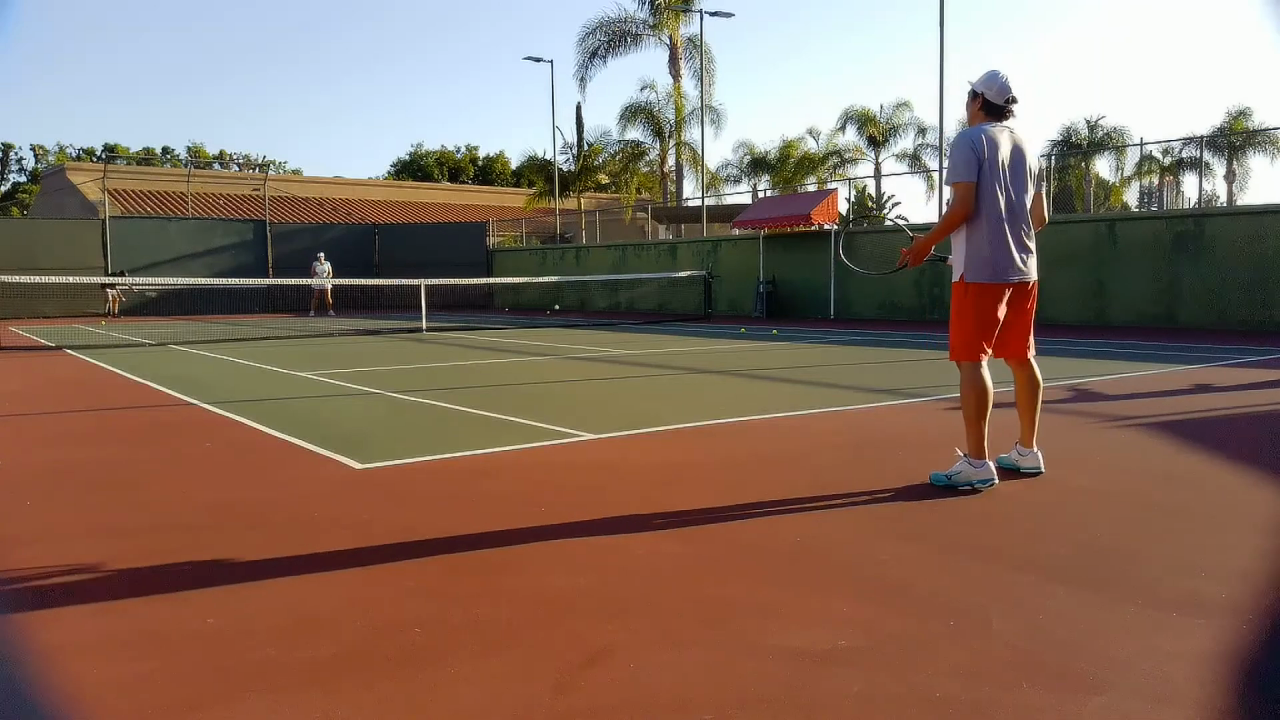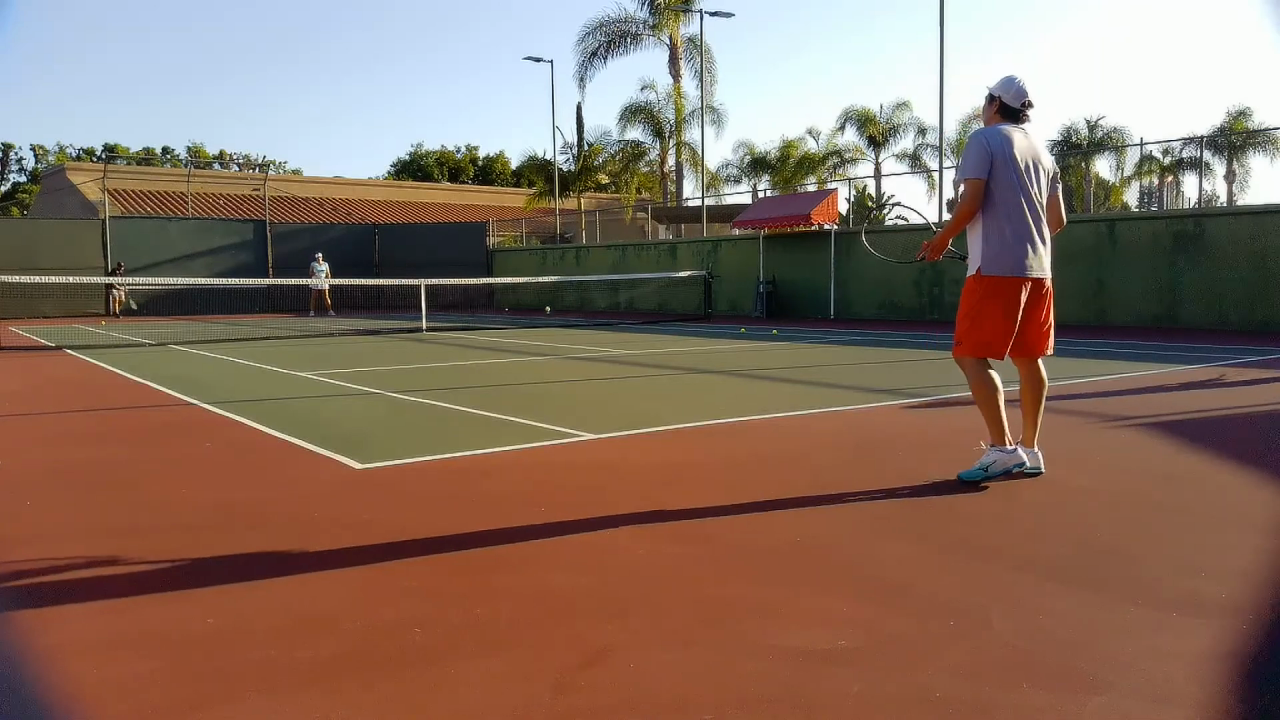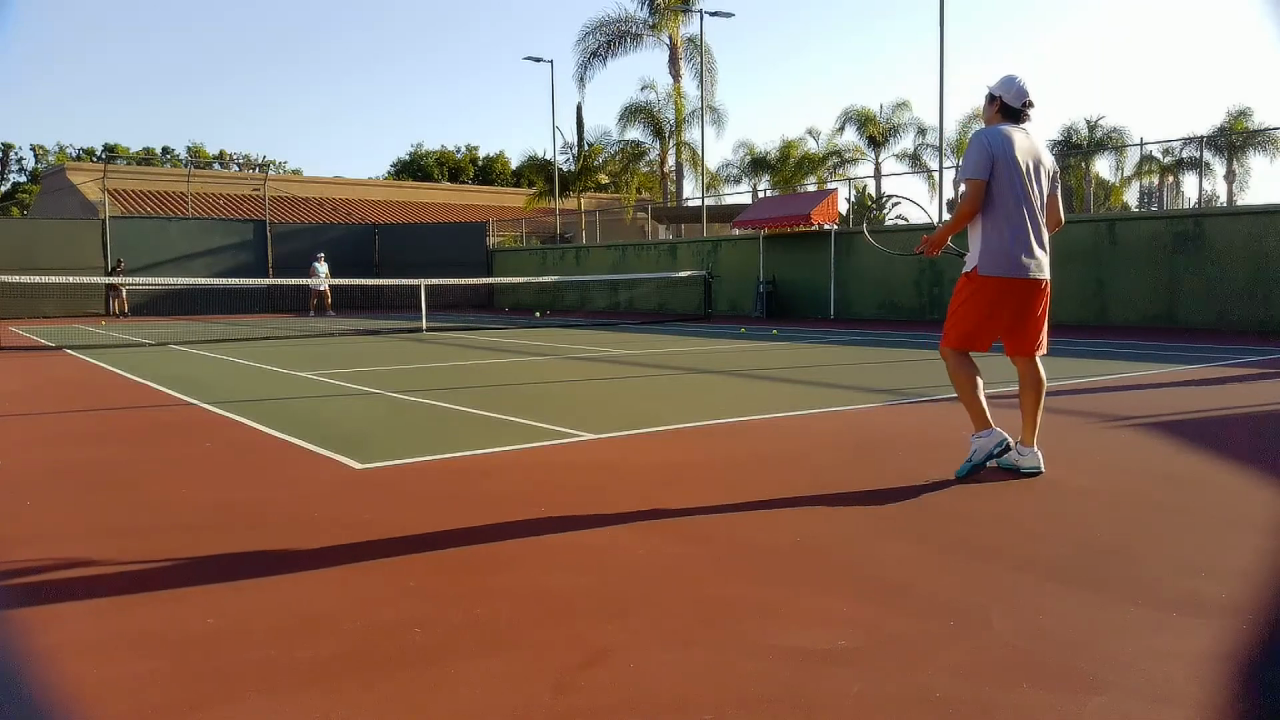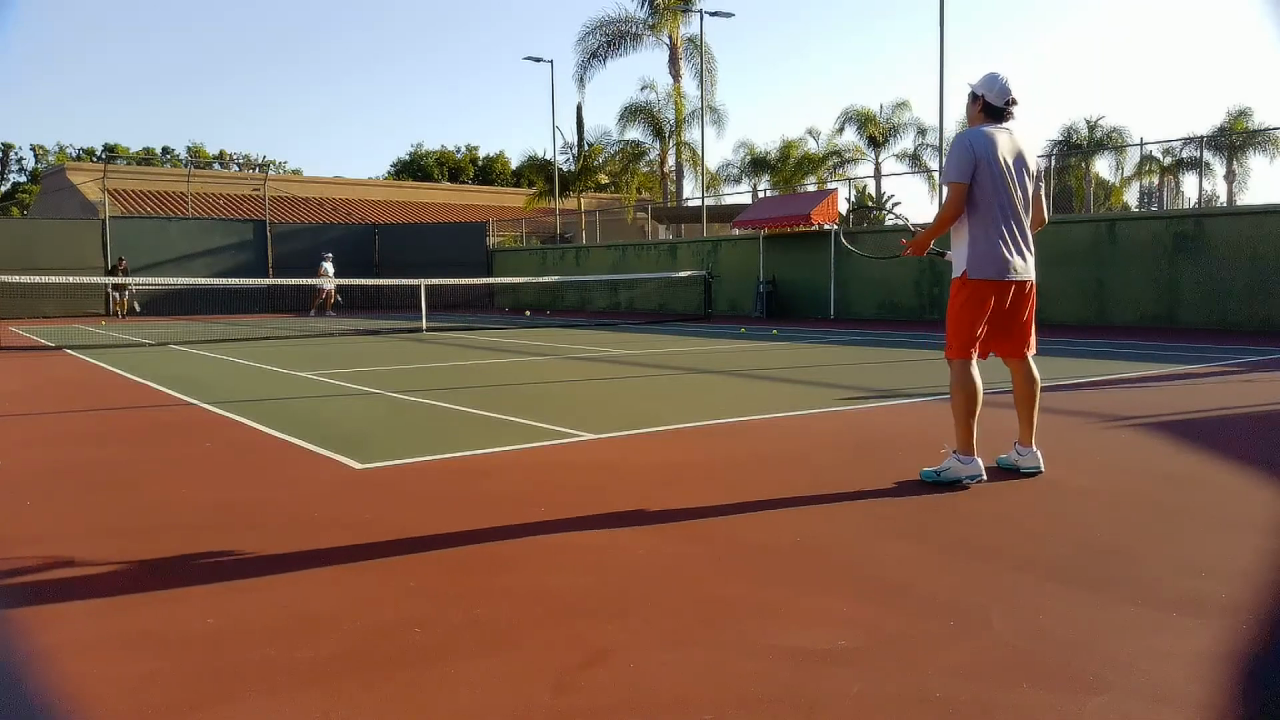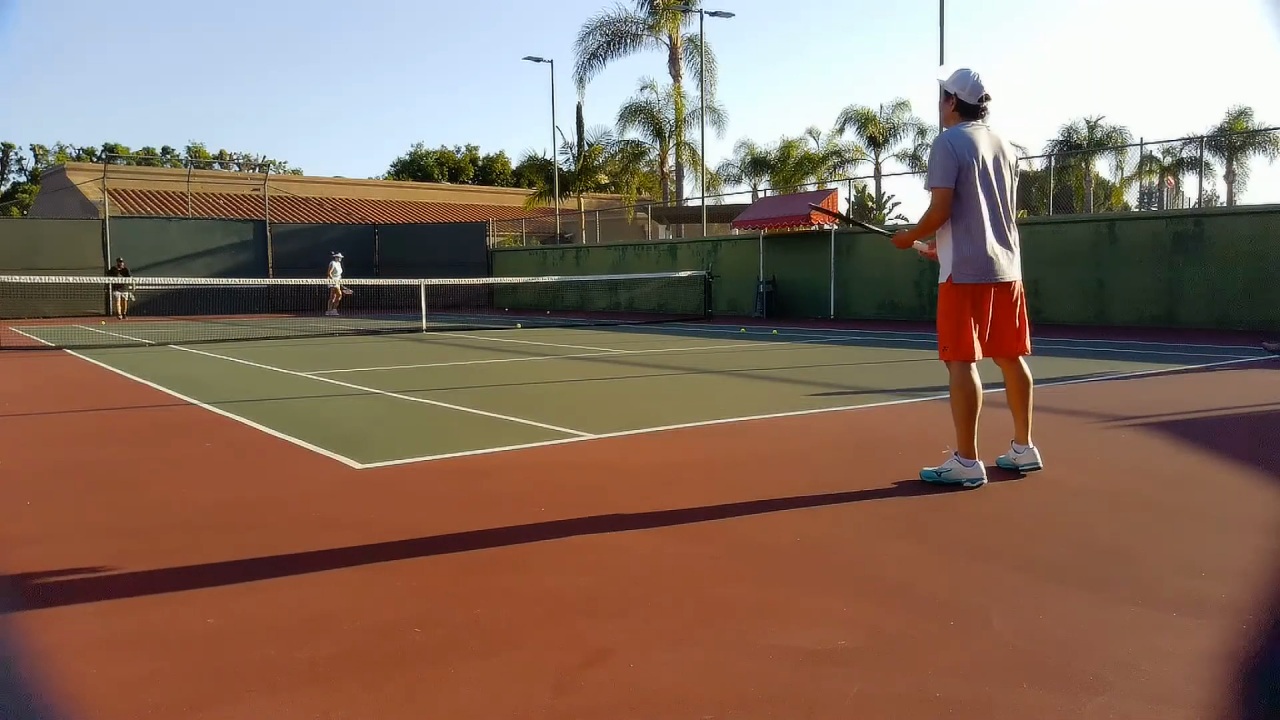
dt=0.3s
person 1, frame 1
left shoulder: (969, 139)
right shoulder: (1027, 148)
left elbow: (962, 207)
right elbow: (1040, 217)
left wrist: (926, 242)
left hip: (980, 270)
right hip: (1022, 269)
left knee: (972, 361)
right knee: (1021, 358)
left ankle: (977, 463)
right ankle: (1027, 450)
person 1, frame 2
left shoulder: (984, 139)
right shoulder: (1042, 152)
left elbow: (971, 201)
right elbow: (1057, 219)
left wrist: (942, 239)
left hip: (995, 267)
right hip: (1037, 268)
left knee: (971, 355)
right knee: (1029, 357)
left ankle: (1002, 448)
right ankle: (1028, 449)
person 1, frame 3
left shoulder: (986, 139)
right shoulder: (1043, 152)
left elbow: (972, 202)
right elbow: (1055, 219)
left wrist: (942, 235)
left hip: (991, 266)
right hip: (1035, 268)
left knee: (954, 348)
right knee: (1026, 356)
left ankle: (986, 434)
right ankle: (1028, 450)
person 1, frame 4
left shoulder: (968, 140)
right shoulder: (1025, 151)
left elbow: (954, 206)
right elbow: (1040, 218)
left wrist: (925, 239)
left hip: (979, 269)
right hip: (1021, 268)
left knee: (963, 359)
right knee: (1020, 358)
left ankle: (965, 459)
right ankle: (1027, 450)
person 1, frame 5
left shoulder: (948, 142)
right shoulder: (1003, 146)
left elbow: (940, 211)
left wrist: (909, 236)
left hip: (966, 270)
right hip: (1006, 267)
left knee: (961, 360)
right knee: (1011, 357)
left ankle: (967, 462)
right ankle: (1024, 448)
